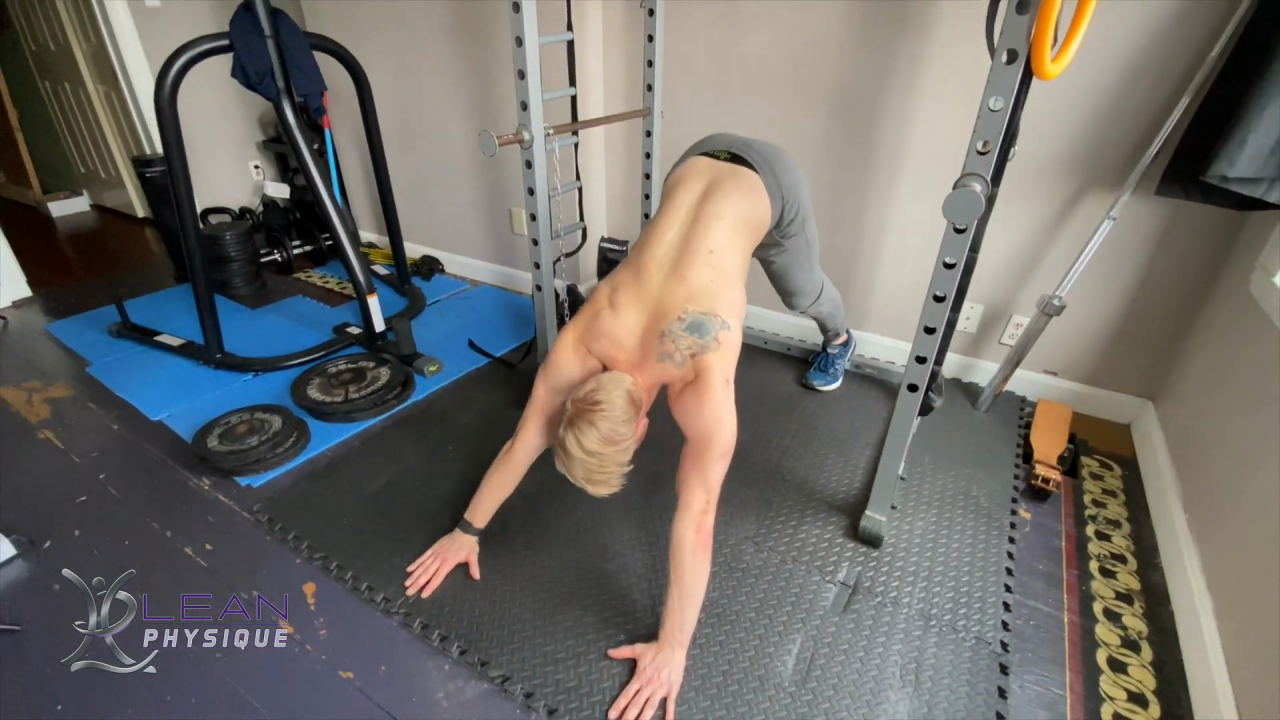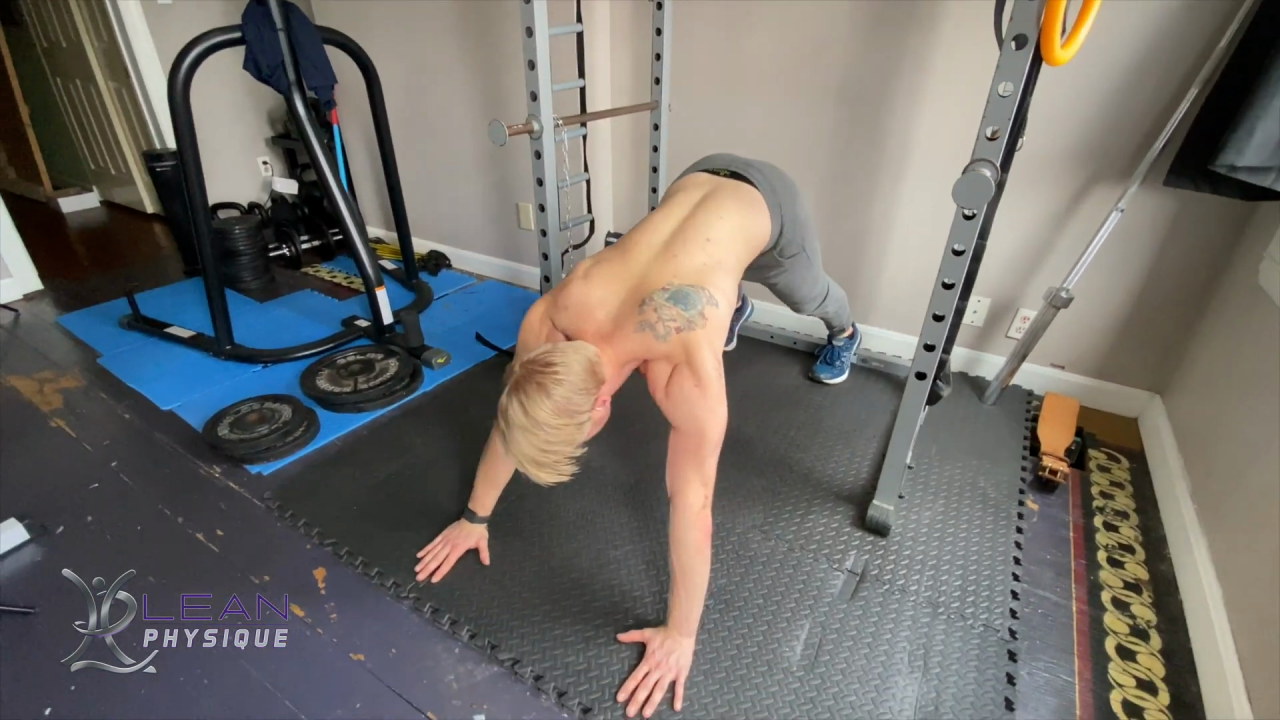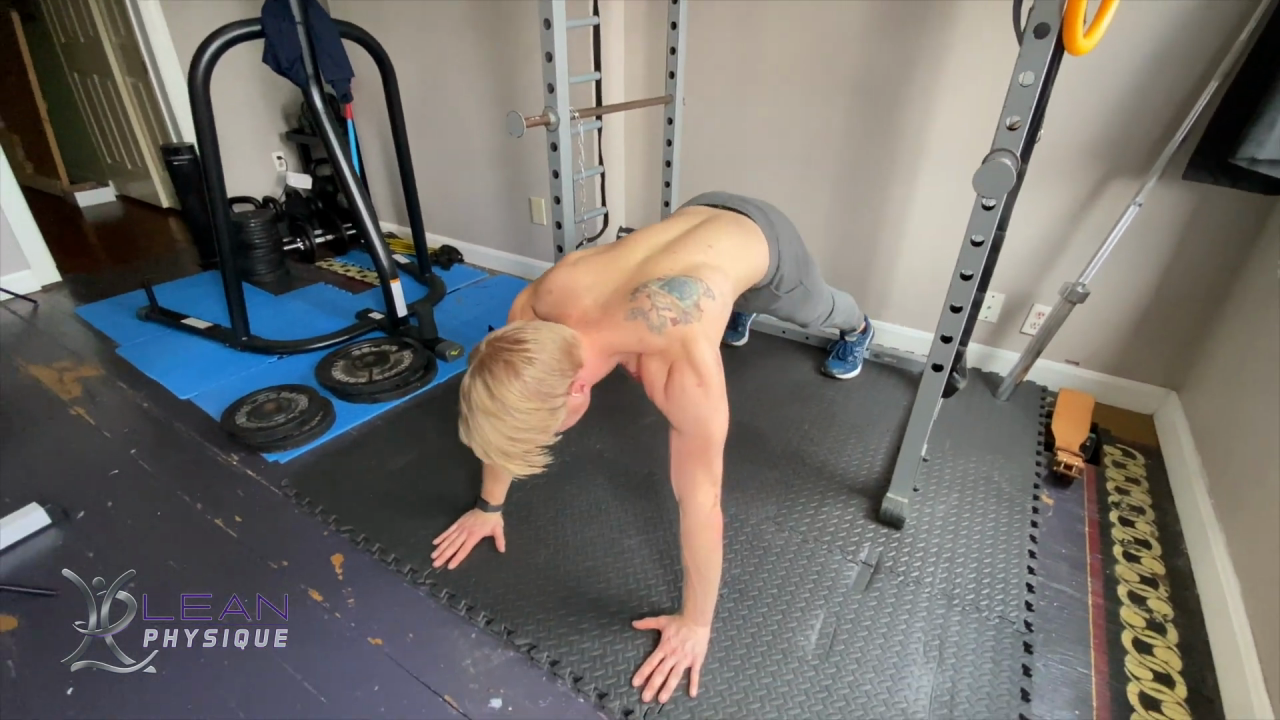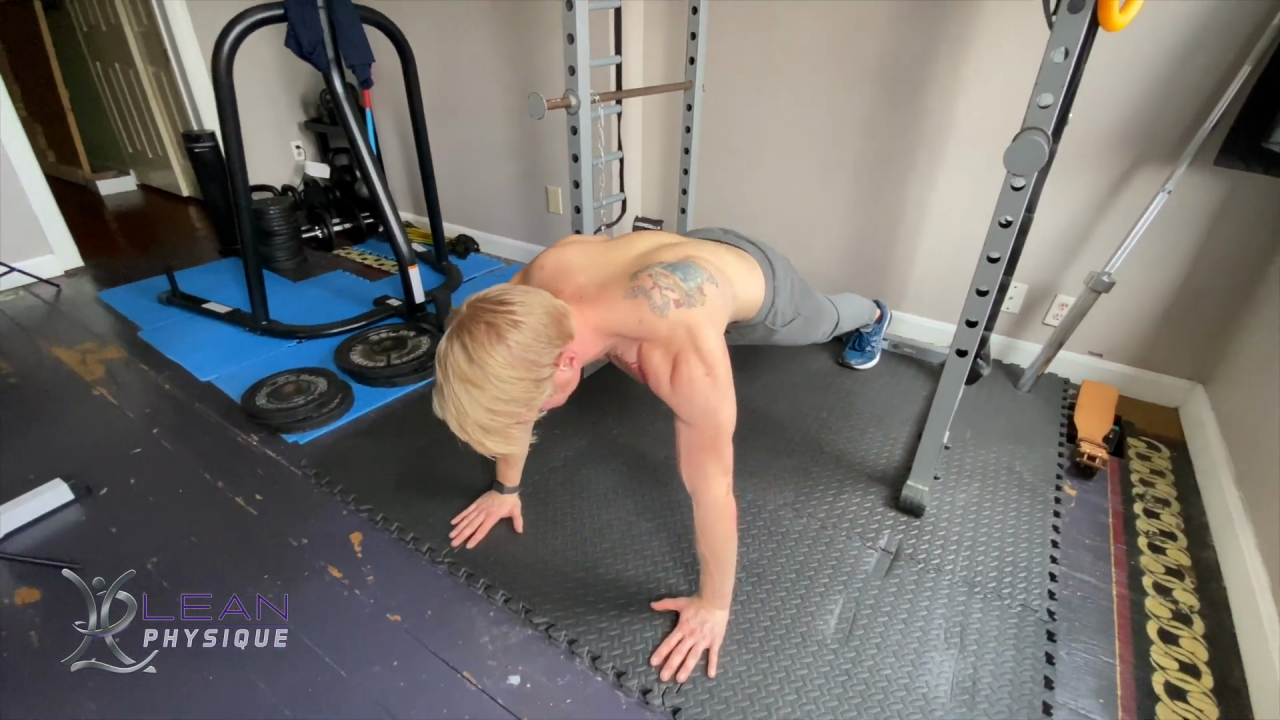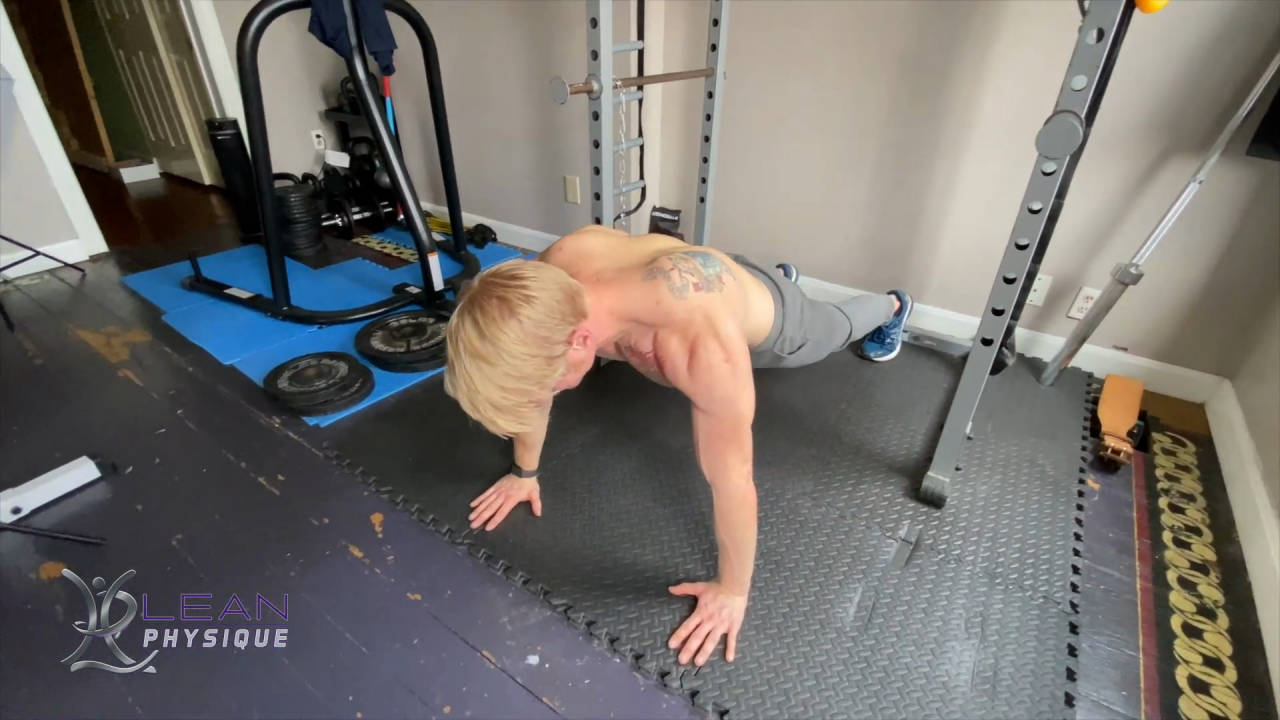
dt=0.4s
person 1, frame 1
left shoulder: (700, 383)
right shoulder: (580, 344)
left elbow: (695, 515)
right elbow: (522, 442)
left hip: (768, 182)
right hip: (703, 164)
left knee: (801, 292)
left ankle: (837, 338)
person 1, frame 2
left shoulder: (686, 368)
right shoulder: (549, 319)
left elbow: (692, 503)
right elbow: (511, 423)
left wrist: (681, 635)
right wrist: (474, 516)
left hip: (767, 204)
right hip: (702, 180)
left knee: (807, 297)
left ankle: (843, 331)
person 1, frame 3
left shoulder: (681, 364)
right shoulder: (535, 307)
left elbow: (699, 501)
right elbow: (506, 412)
left wrist: (696, 623)
right wrist: (489, 506)
left hip: (765, 242)
right hip: (701, 213)
left knee: (814, 313)
left ankle: (854, 327)
person 1, frame 4
left shoulder: (685, 350)
right shoulder: (533, 289)
left elbow: (712, 490)
right elbow: (513, 394)
left wrist: (714, 606)
right wrist: (506, 487)
left hip: (760, 282)
right hip: (704, 247)
left knee: (823, 320)
left ankle: (871, 315)
person 1, frame 5
left shoulder: (701, 339)
right shoulder: (552, 275)
left elbow: (732, 480)
right elbow: (531, 375)
left wrist: (732, 592)
right wrist: (523, 471)
left hip: (768, 329)
left knee: (835, 327)
left ankle: (891, 307)
right ankle: (779, 274)
